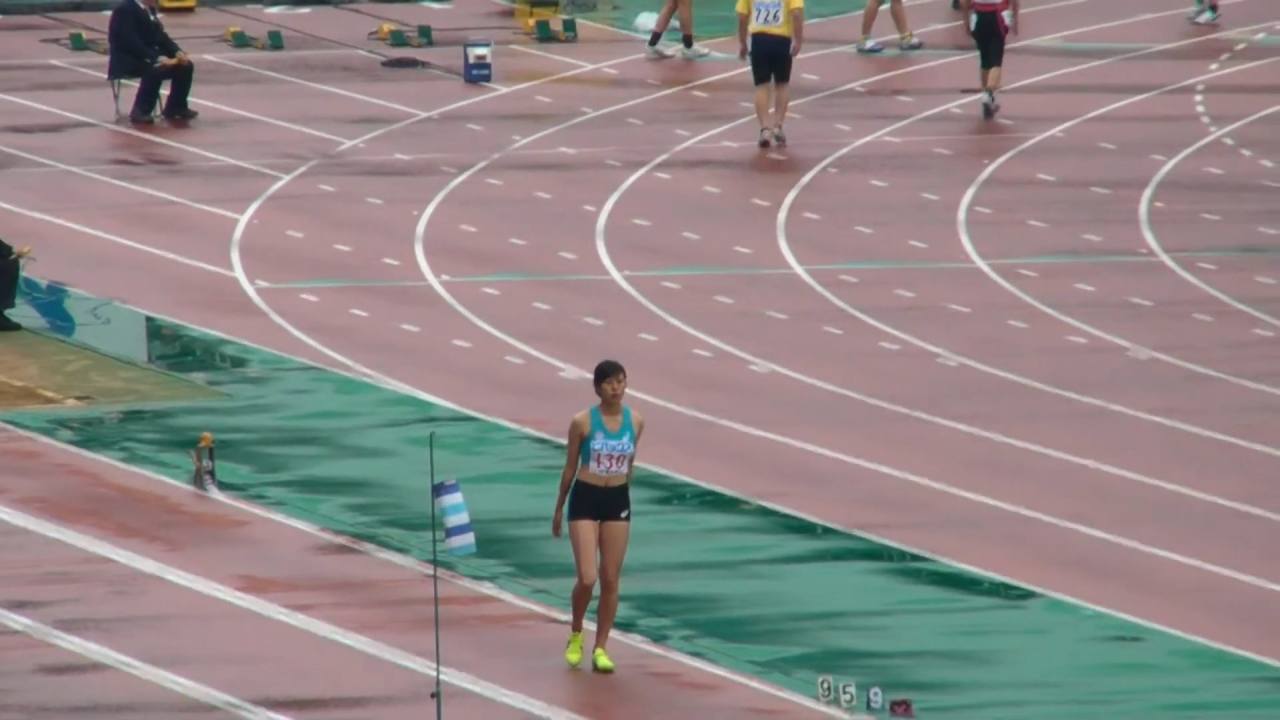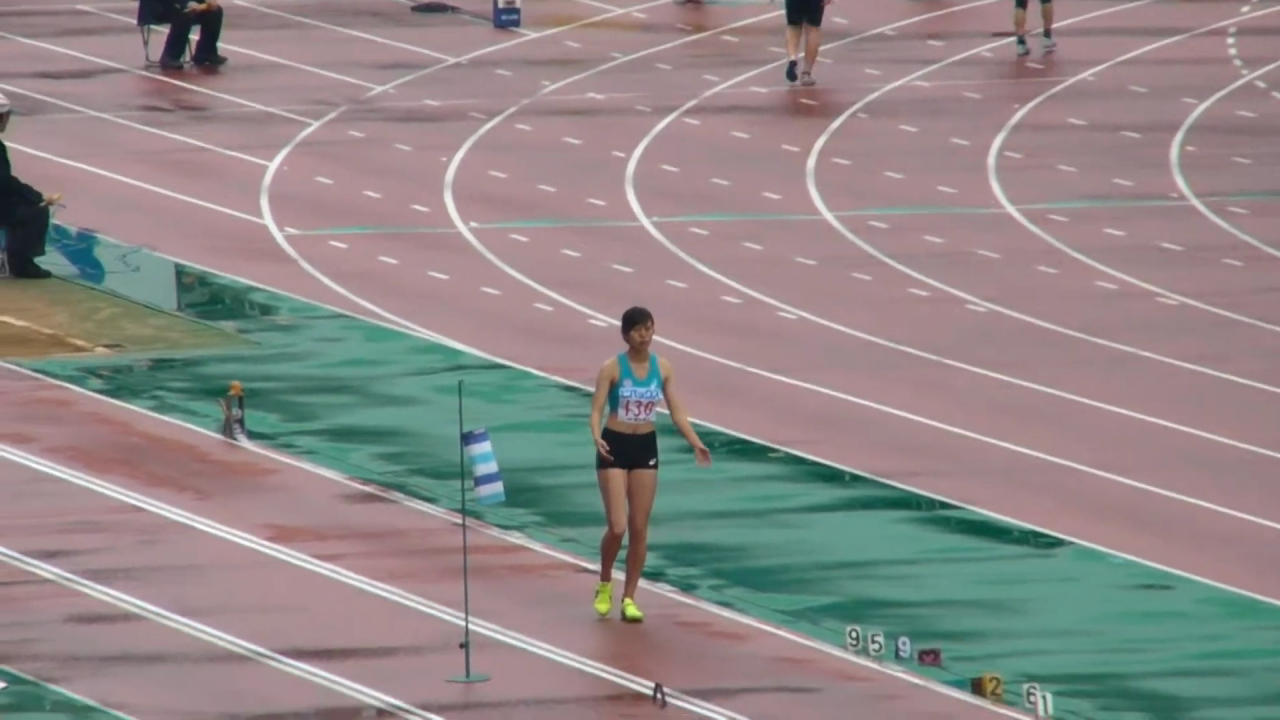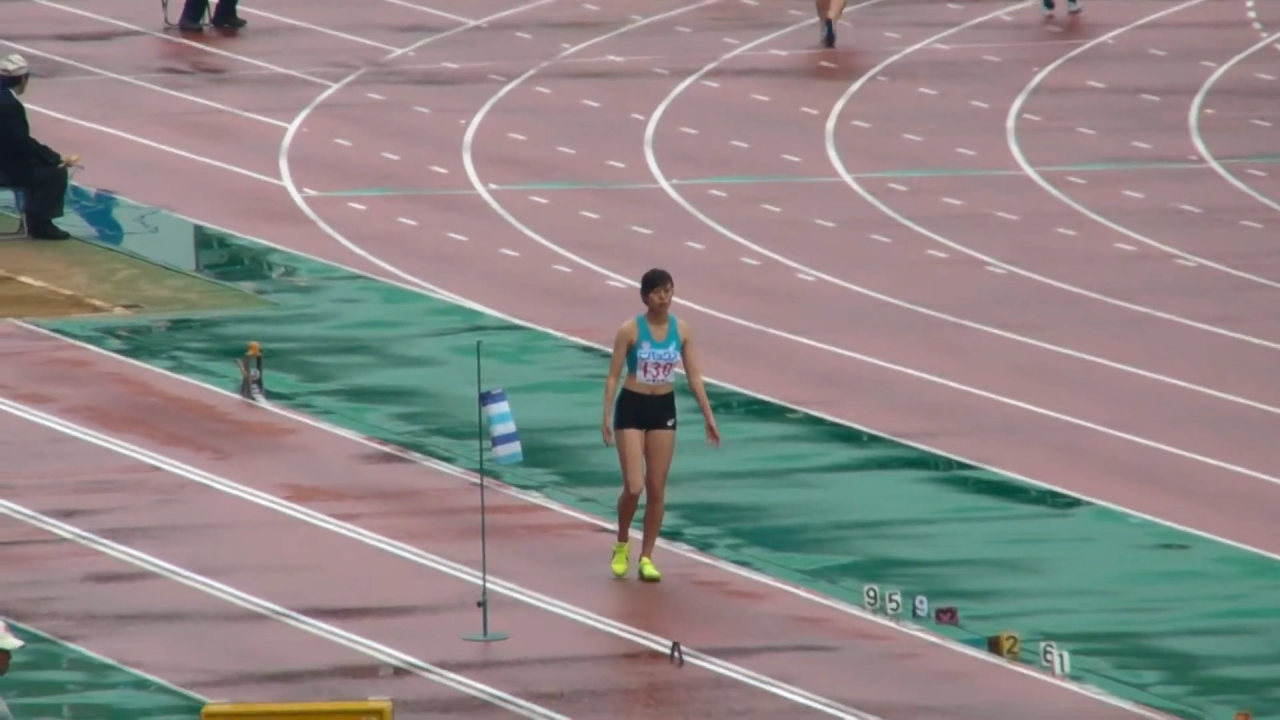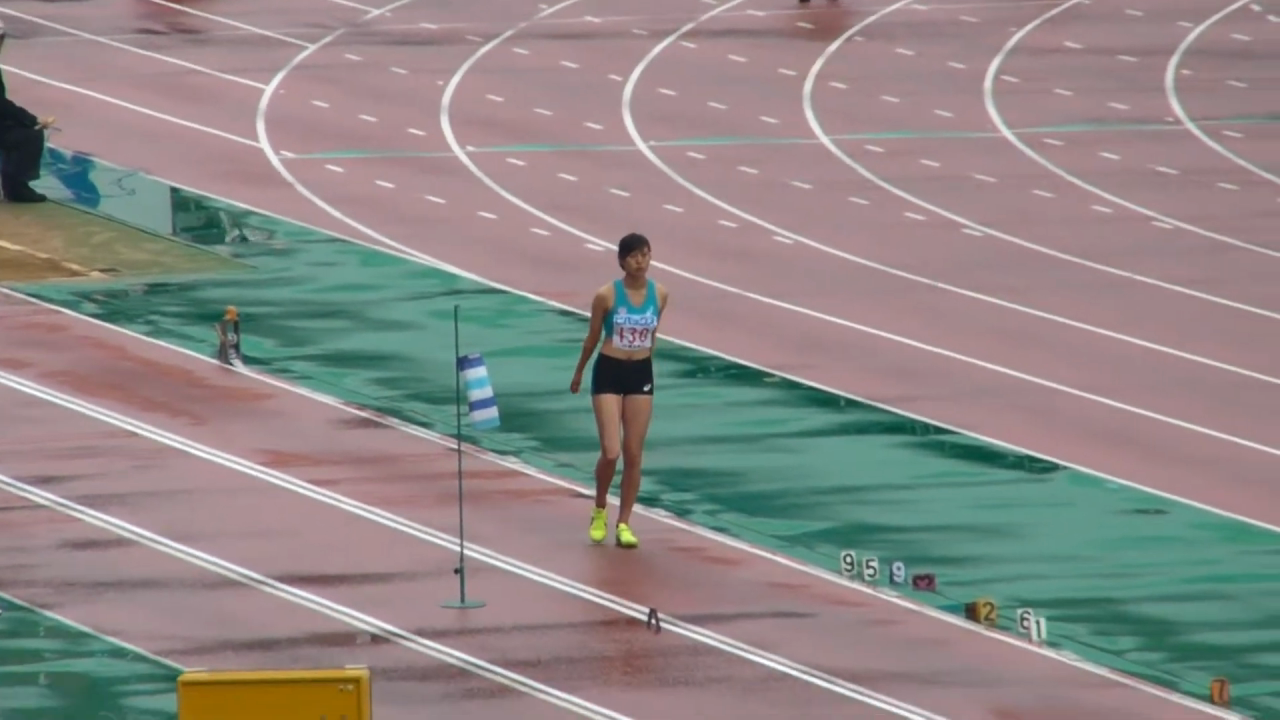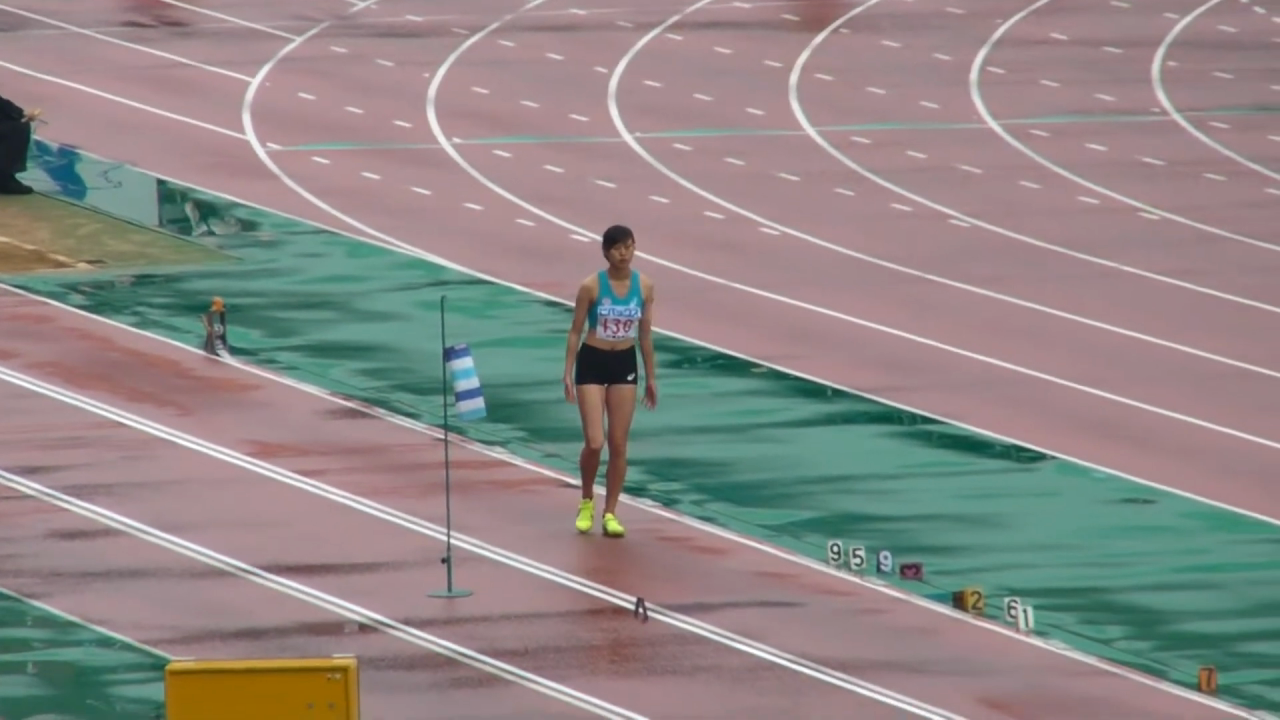
dt=0.3s
person 1, frame 1
left shoulder: (636, 421)
right shoulder: (582, 421)
right elbow: (570, 466)
right wrist: (558, 508)
left hip: (617, 500)
right hip: (585, 498)
left knee: (610, 580)
right knee: (586, 578)
left ankle: (600, 648)
right ankle: (575, 635)
person 1, frame 2
left shoulder: (662, 368)
right shoulder: (611, 368)
left elbow: (676, 411)
right elbow: (596, 409)
left wrist: (696, 443)
right wrist: (596, 437)
left hip: (646, 446)
right hip: (615, 446)
left knee: (640, 528)
right knee: (617, 527)
left ankle: (629, 598)
right ankle: (604, 585)
person 1, frame 3
left shoulder: (682, 329)
right shoulder: (629, 330)
left elbow: (694, 375)
right elbow: (613, 375)
left wrist: (708, 417)
right wrist: (606, 416)
left hip: (664, 408)
right hip: (632, 407)
left knee: (657, 488)
right knee: (633, 487)
left ankle: (646, 556)
right ankle: (621, 545)
person 1, frame 4
left shoulder: (660, 294)
right shoulder: (606, 295)
right elbow: (592, 338)
right wrist: (578, 373)
left hip: (641, 373)
right hip: (609, 372)
left knee: (634, 453)
right knee: (611, 452)
left ankle: (624, 523)
right ankle: (599, 510)
person 1, frame 5
left shoulder: (644, 286)
right shoulder: (590, 285)
left elbow: (645, 334)
right elbow: (576, 330)
left wrist: (651, 378)
right wrist: (568, 374)
left hip: (625, 363)
right hip: (592, 362)
left knee: (619, 444)
right knee: (593, 442)
left ankle: (610, 512)
right ankle: (586, 501)
